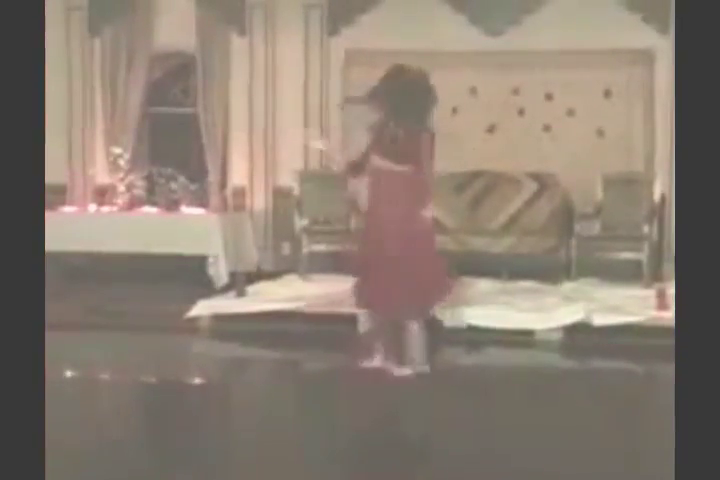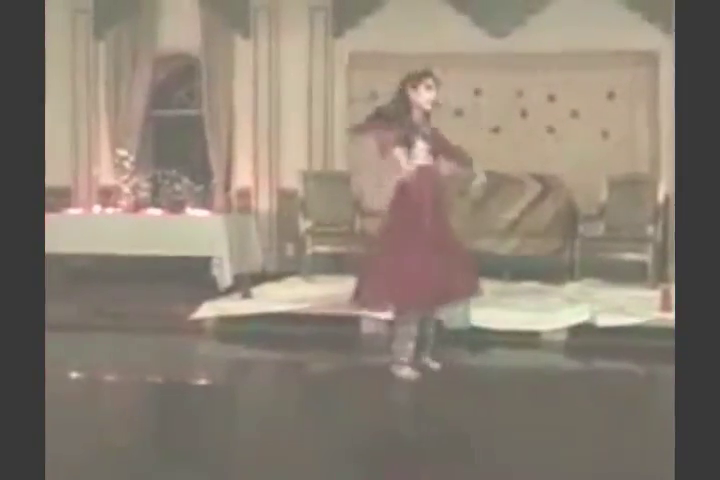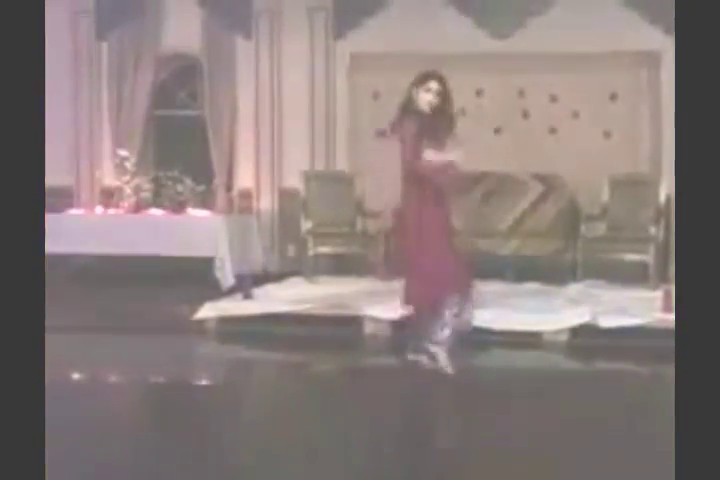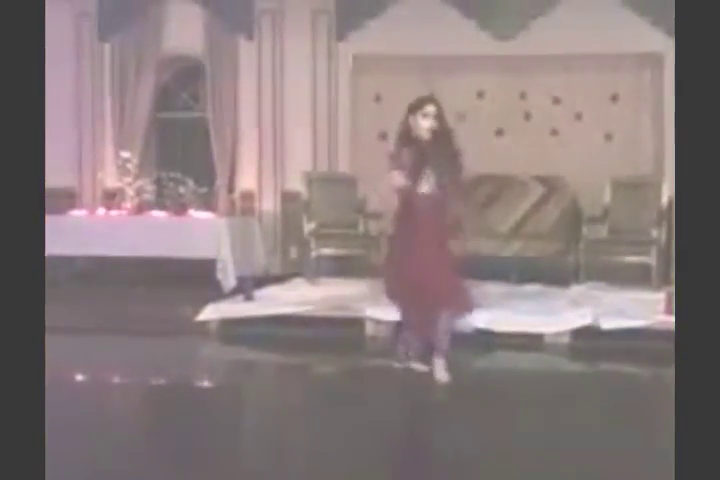
dt=0.5s
person 1, frame 1
left shoulder: (419, 131)
right shoulder: (384, 128)
left elbow: (424, 174)
right elbow: (359, 168)
left wrist: (422, 207)
left hip: (406, 212)
right hip: (380, 211)
left knee: (405, 284)
right knee: (377, 283)
left ankle: (414, 358)
right ankle: (379, 351)
person 1, frame 2
left shoulder: (428, 129)
right shoulder: (401, 126)
left elbow: (452, 152)
right elbow: (379, 140)
left hip: (431, 210)
right hip: (410, 210)
left knee: (434, 280)
right knee: (411, 283)
left ankle: (422, 351)
right ankle: (401, 360)
person 1, frame 3
left shoulder: (433, 127)
right shoulder: (410, 123)
left elbow: (446, 166)
right elbow: (411, 163)
right wrist: (444, 159)
left hip: (432, 208)
right hip: (420, 209)
left knee: (434, 277)
right knee: (442, 275)
left ankle: (419, 346)
right ankle: (437, 341)
person 1, frame 4
left shoulder: (436, 154)
right shoulder: (407, 152)
left elbow: (448, 192)
right elbow: (401, 181)
right wrist: (400, 183)
left hip: (432, 233)
right hip: (414, 235)
left knee: (421, 299)
right knee: (444, 295)
left ankle: (408, 353)
right ankle: (437, 356)
